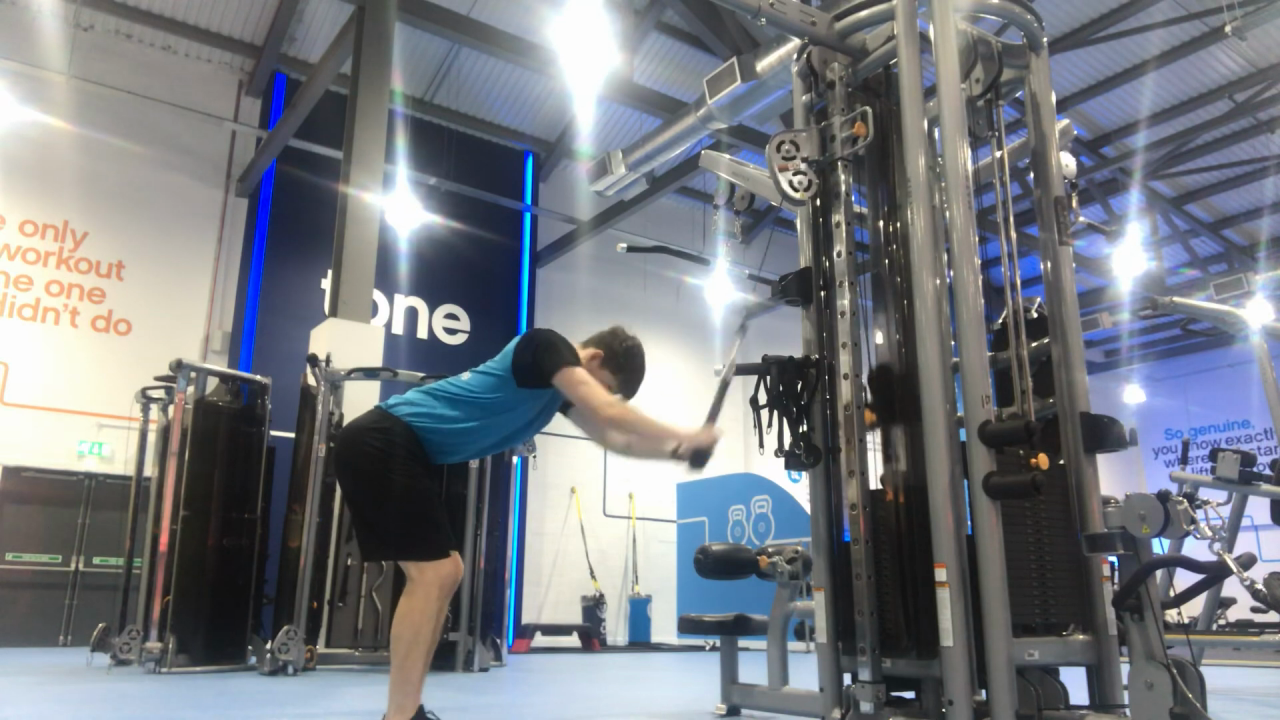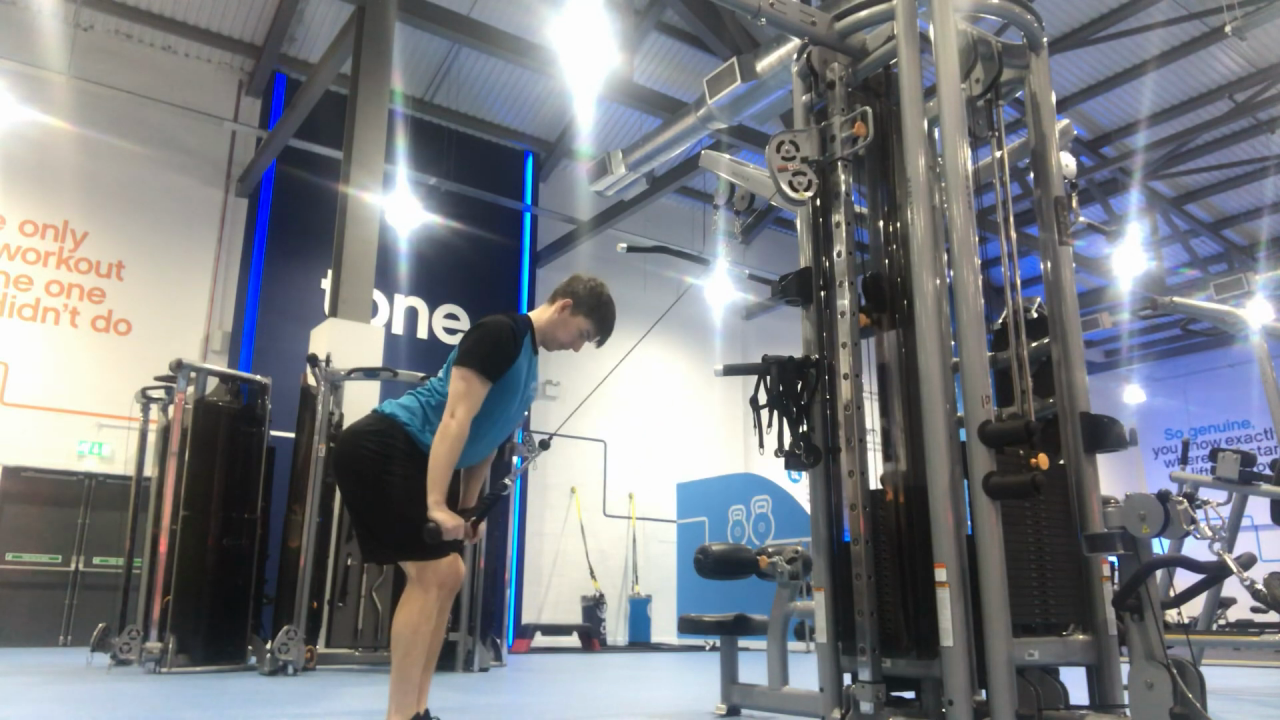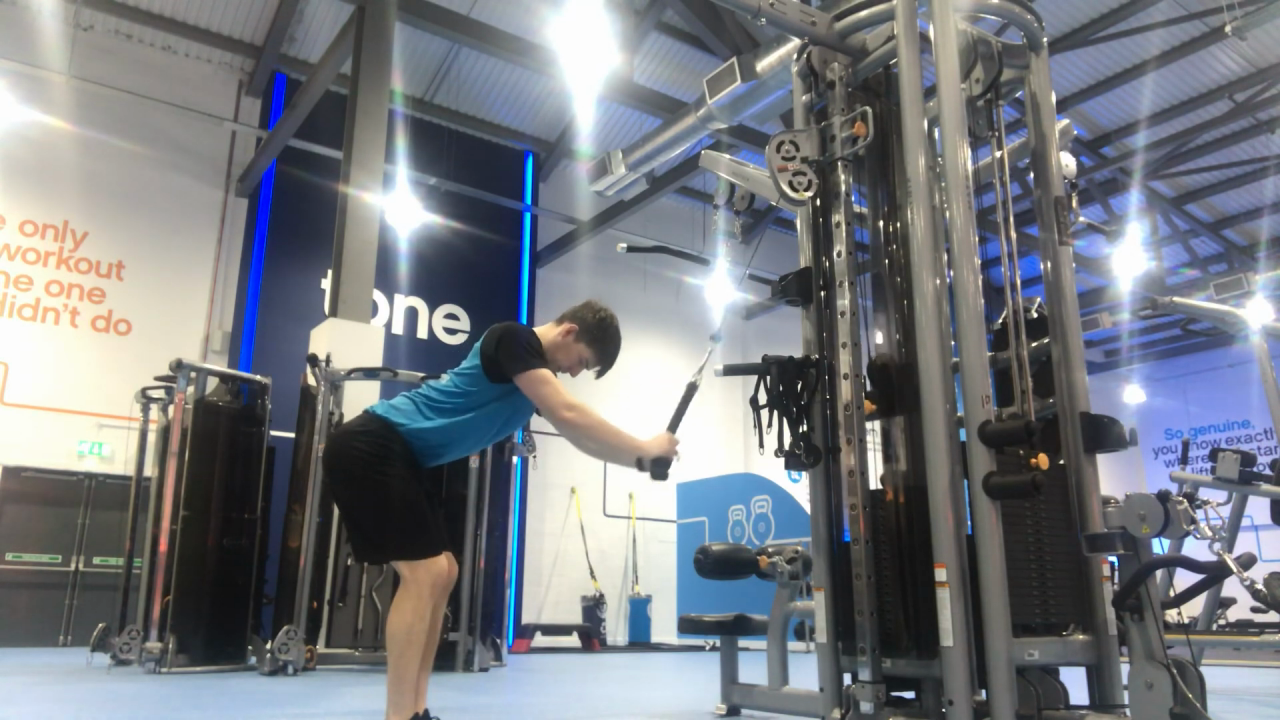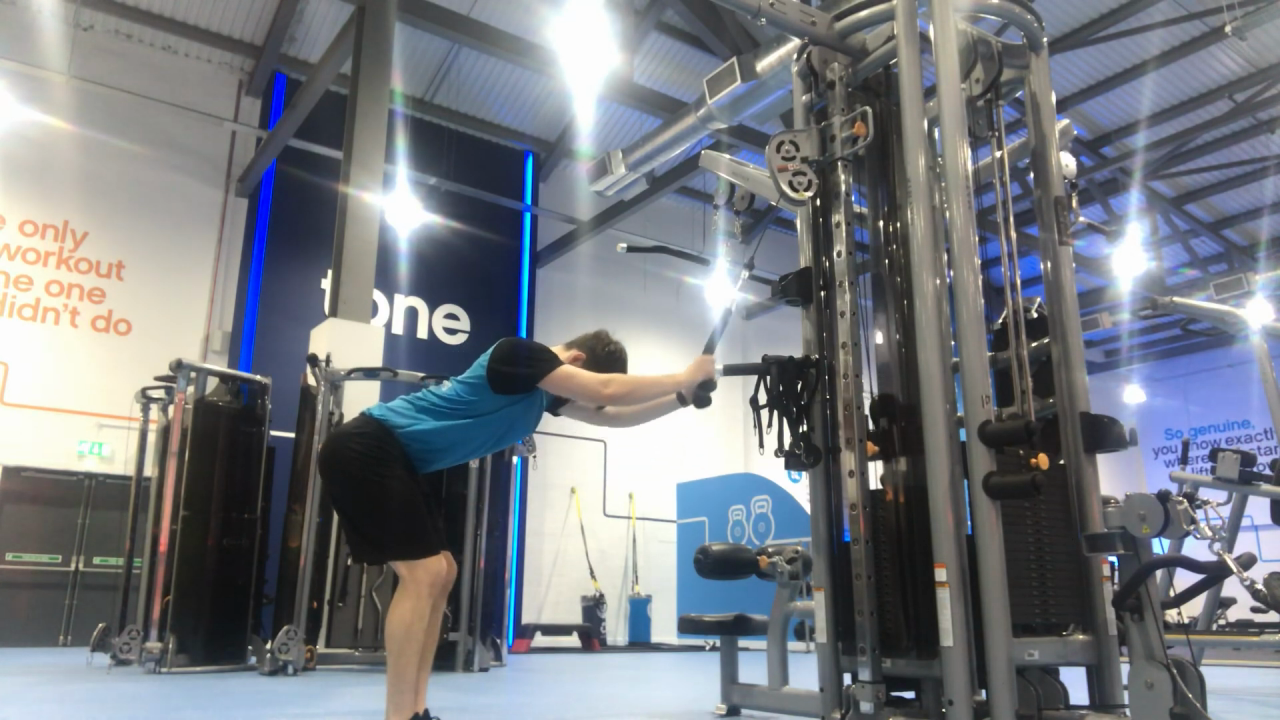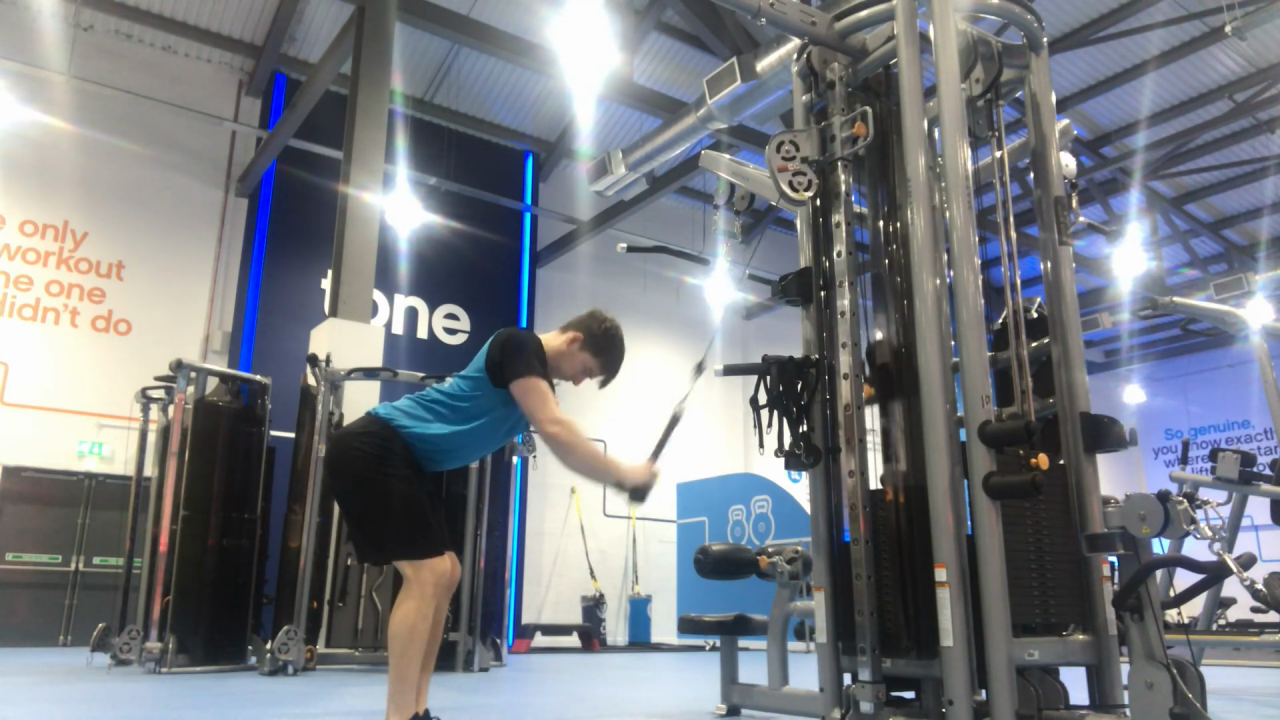
dt=1s
person 1, frame 1
left shoulder: (563, 381)
right shoulder: (547, 348)
left elbow: (610, 437)
right elbow: (608, 413)
left wrist: (674, 448)
right wrist: (682, 436)
left hip: (410, 452)
right hip: (382, 444)
left knee: (443, 573)
right knee: (432, 573)
person 1, frame 2
left shoulder: (528, 361)
right shoulder: (499, 334)
left elbow: (486, 437)
right elbow: (456, 420)
left wrist: (467, 510)
right wrist: (438, 506)
left hip: (409, 458)
right hip: (381, 448)
left knee: (449, 574)
right knee: (431, 572)
person 1, frame 3
left shoulder: (537, 374)
right shoulder: (513, 339)
left elbow: (580, 435)
right elbow: (569, 415)
left wrist: (641, 457)
right wrist: (643, 449)
left hip: (398, 458)
right hip: (370, 448)
left knee: (441, 572)
right knee: (424, 574)
person 1, frame 4
left shoulder: (544, 389)
right shoulder: (519, 354)
left elbow: (614, 413)
right elbow: (609, 388)
left wrist: (683, 395)
right wrist: (686, 376)
left hip: (388, 456)
right hip: (366, 450)
left knee: (439, 572)
right knee: (423, 574)
person 1, frame 5
left shoulder: (537, 376)
right shoulder: (518, 346)
left elbow: (564, 444)
right elbow: (554, 428)
left wrist: (616, 477)
right wrist: (622, 473)
left hip: (401, 458)
right hip: (371, 450)
left knee: (441, 574)
right knee: (428, 573)
